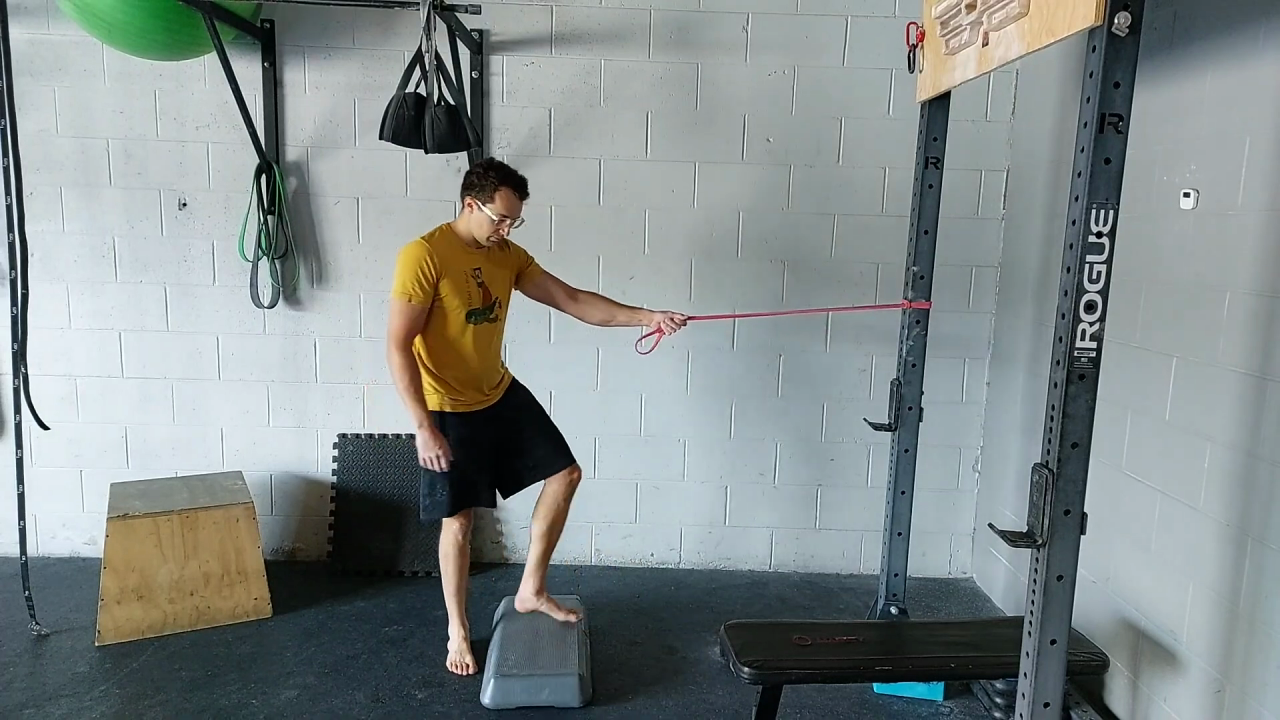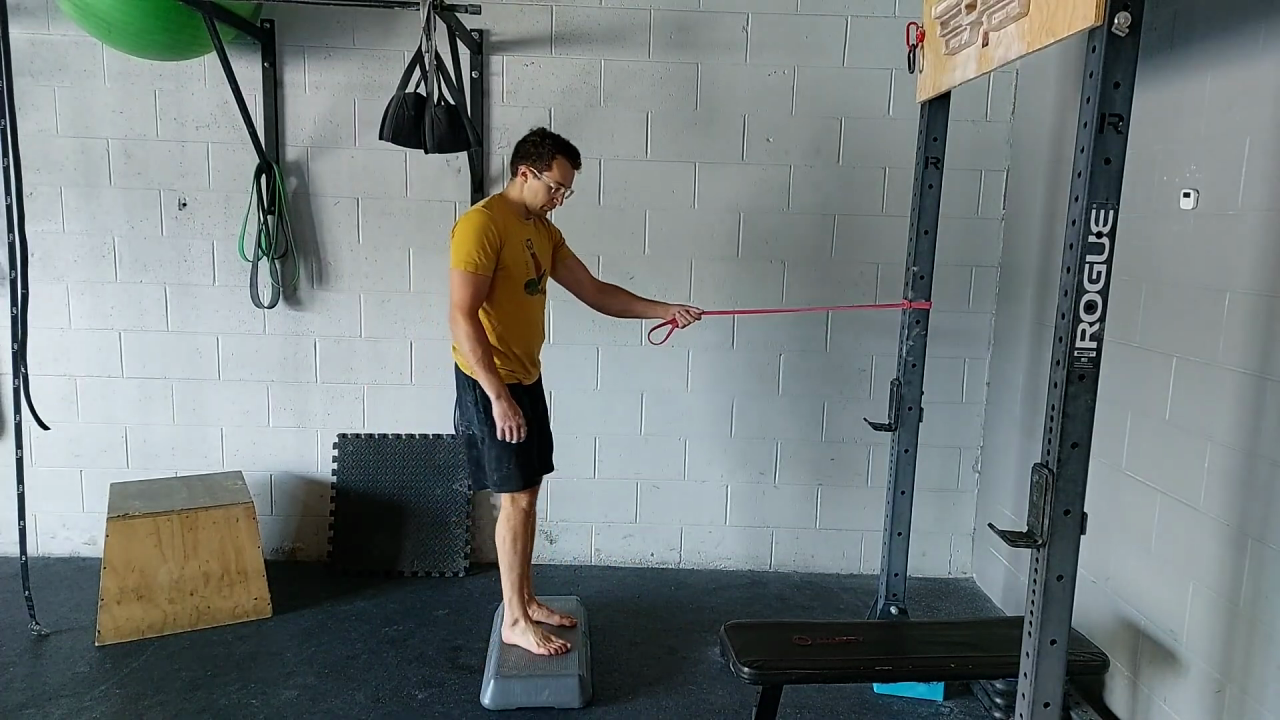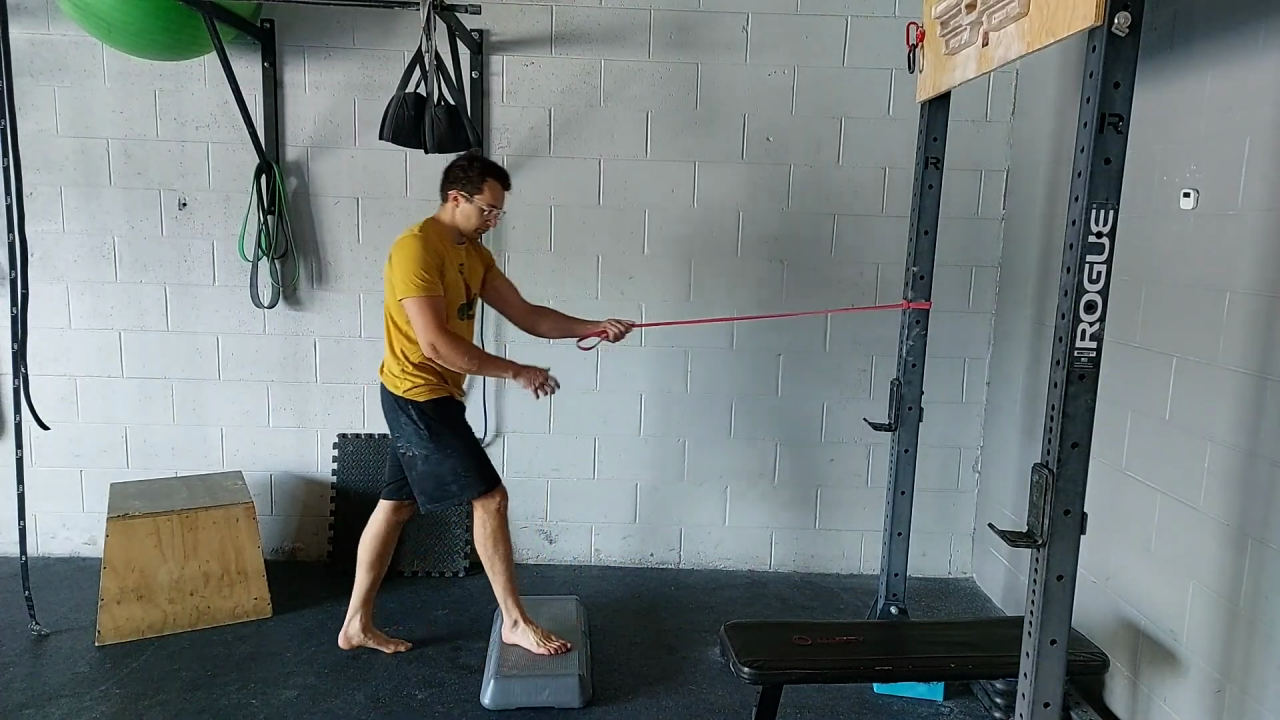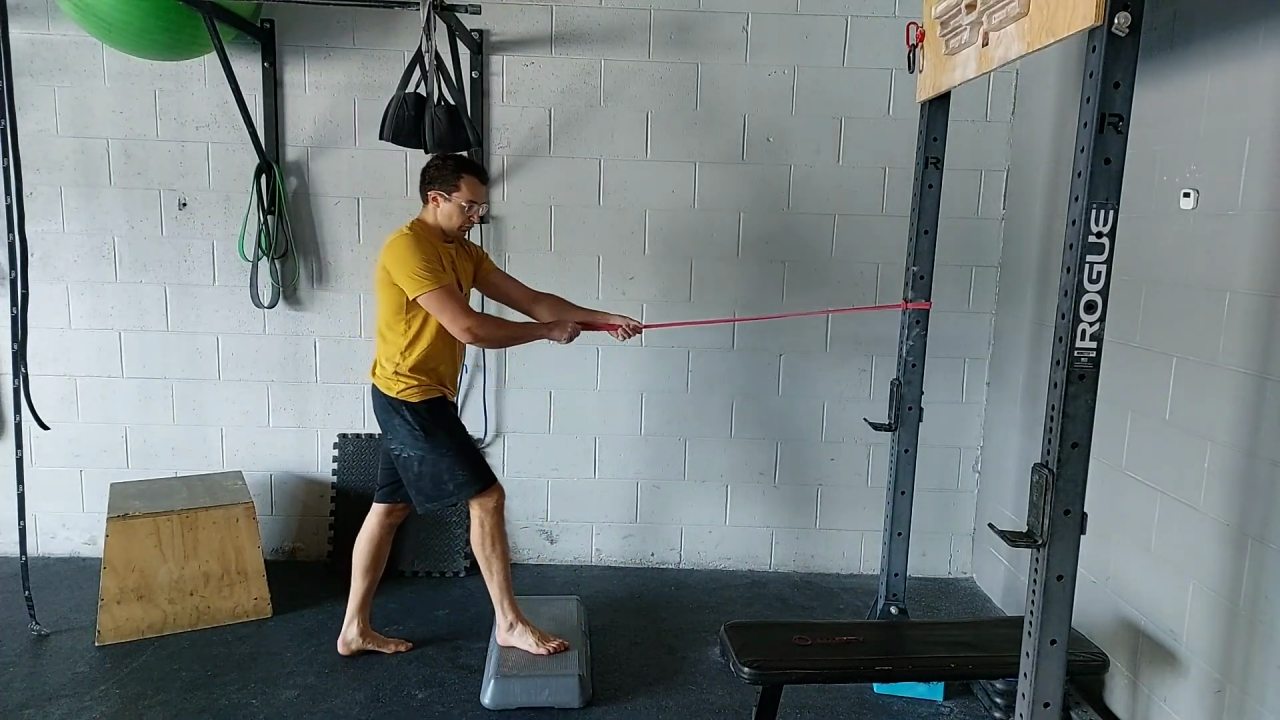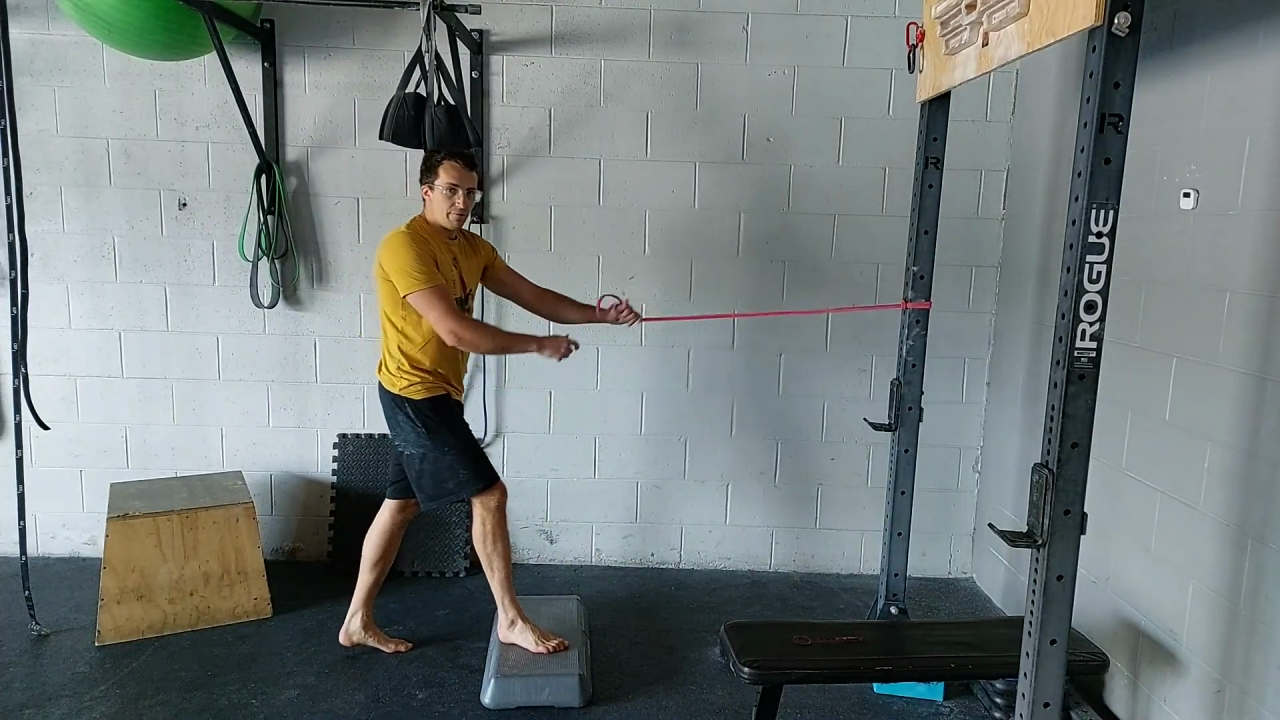
dt=1s
person 1, frame 1
left shoulder: (508, 255)
right shoulder: (423, 256)
left elbow: (573, 301)
right elbow: (398, 345)
left wrist: (646, 316)
right wrist: (424, 427)
left hip: (502, 394)
right hip: (449, 410)
left knee: (565, 474)
right knee: (458, 519)
left ankle: (531, 590)
right ankle: (458, 631)
person 1, frame 2
left shoulder: (543, 230)
right shoulder: (481, 224)
left elbow: (594, 291)
right elbow: (463, 317)
left wrist: (663, 310)
right wrist: (498, 396)
left hip: (525, 376)
right hip: (490, 382)
left knee: (523, 492)
right knee: (518, 497)
left ankle: (524, 599)
right ankle: (514, 620)
person 1, frame 3
left shoulder: (474, 253)
right shoulder: (416, 249)
left elbow: (525, 314)
right elbow: (436, 343)
left wrist: (594, 327)
right wrist: (516, 372)
left hip: (429, 398)
right hip: (419, 397)
left knee: (394, 506)
right knee: (490, 498)
left ankle: (357, 623)
right ankle: (515, 621)
person 1, frame 4
left shoulder: (462, 251)
right shoulder: (408, 248)
left elbow: (528, 300)
right elbow: (469, 328)
left wrist: (602, 320)
right wrist: (548, 331)
left hip: (416, 398)
right hip: (411, 398)
left knee: (389, 508)
right knee: (486, 497)
left ankle: (355, 628)
right ankle: (509, 623)
person 1, frame 5
left shoulder: (473, 248)
right shoulder: (405, 246)
left elbow: (534, 296)
right elbow: (455, 331)
left wrist: (599, 316)
right wrist: (538, 346)
left hip: (433, 395)
right hip: (417, 395)
left knee: (400, 504)
right knee: (489, 495)
left ankle: (358, 620)
right ankle: (511, 620)
